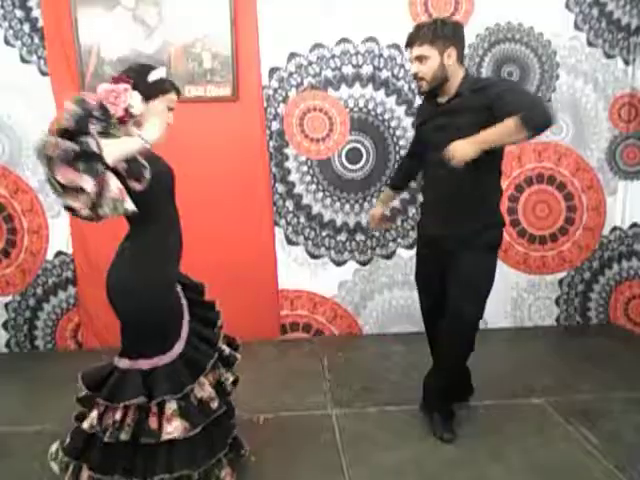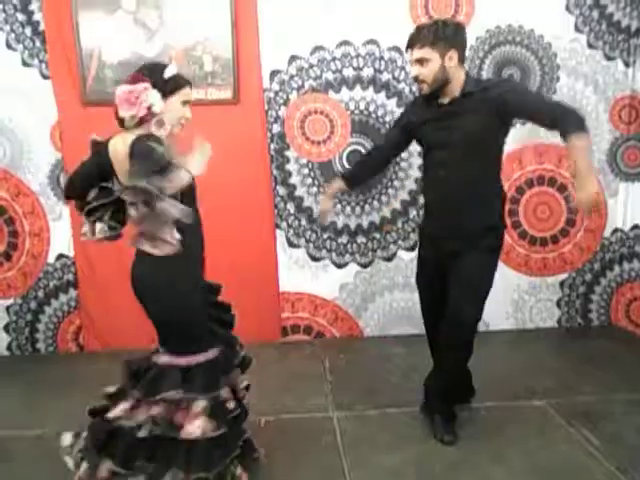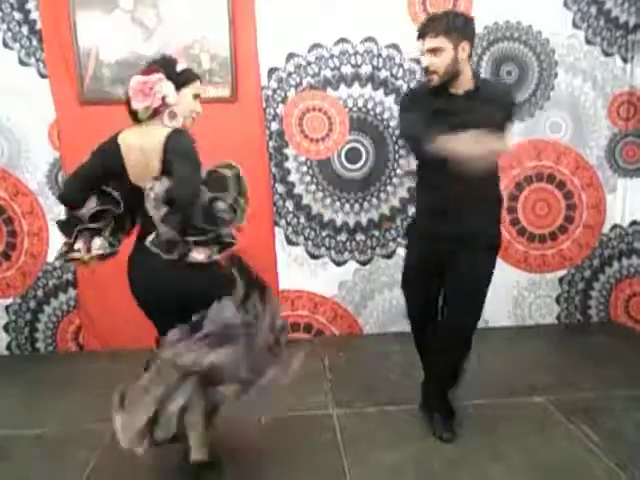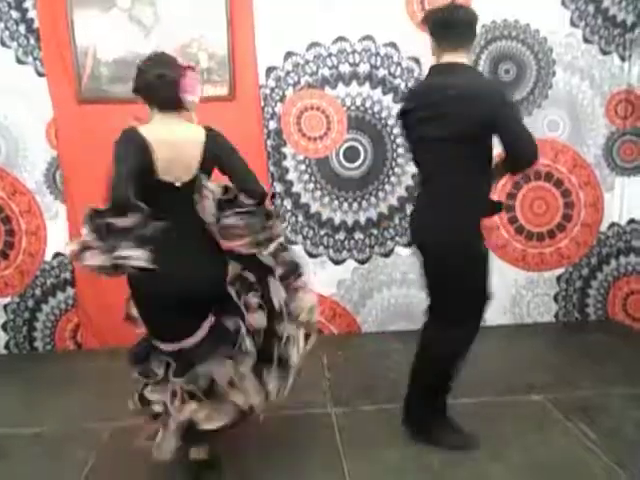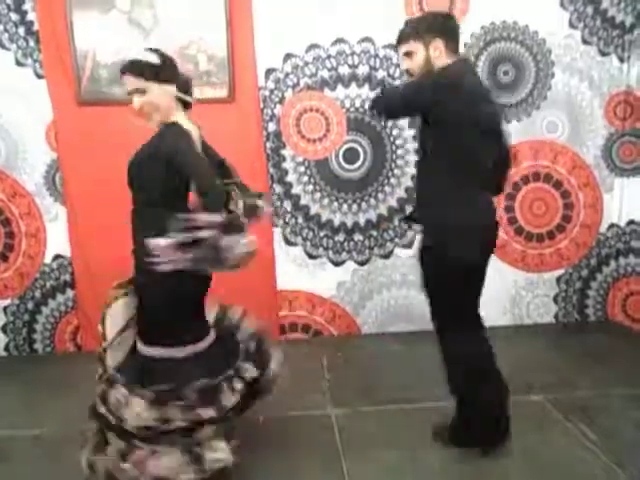
dt=0.2s
person 1, frame 1
left shoulder: (493, 93)
right shoulder: (427, 109)
left elbow: (539, 116)
left wrist: (475, 143)
right wrist: (384, 200)
left hip: (476, 238)
right hip: (432, 234)
left knee: (460, 322)
right knee: (435, 320)
left ankle: (437, 399)
right ankle: (455, 386)
person 1, frame 2
left shoulder: (496, 96)
right shoulder: (419, 111)
left elbow: (567, 119)
right elbow: (381, 153)
left wrist: (584, 175)
right wrist: (336, 188)
left hip: (479, 239)
right hip: (434, 237)
left knee: (460, 323)
right knee: (435, 322)
left ankle: (438, 400)
right ankle: (456, 388)
person 1, frame 3
left shoulder: (497, 97)
right shoulder: (419, 99)
right elbow: (417, 137)
right wrist: (455, 145)
left hip: (479, 235)
right hip: (428, 233)
left knee: (459, 323)
right knee: (421, 313)
left ankle: (437, 398)
right ankle: (436, 393)
person 1, frame 4
left shoulder: (415, 97)
right shoulder: (485, 94)
right elbow: (524, 156)
right wrist: (497, 168)
left hip: (435, 224)
right hip: (453, 228)
left knee: (450, 315)
right knee: (457, 320)
left ankle: (424, 405)
right ankle: (425, 414)
person 1, frame 5
left shoulder: (451, 83)
right shoulder: (479, 96)
left elbow: (385, 104)
right elbow: (499, 166)
left wrist: (406, 93)
left hip: (448, 230)
right hip: (474, 228)
left knee: (456, 328)
right knee: (462, 322)
left ankle: (483, 425)
right ankle: (480, 417)
person 2, frame 1
left shoulder: (125, 145)
right shoulder: (127, 148)
right elbow: (68, 151)
right wrist: (139, 140)
left hip: (154, 275)
right hip: (145, 282)
left knee: (183, 354)
right knee: (155, 367)
person 2, frame 2
left shoulder: (115, 147)
right shoulder: (147, 147)
left elbow: (73, 189)
right elbow: (150, 191)
right wrist: (186, 170)
left hip: (160, 274)
right hip: (173, 279)
left knee: (203, 354)
right knee: (188, 367)
person 2, frame 3
left shoulder: (119, 144)
right shoulder: (178, 140)
left elbow: (70, 193)
right elbow: (189, 199)
right wrist: (224, 197)
left hip: (144, 271)
right hip: (188, 270)
left knee: (182, 343)
left ankle: (198, 447)
person 2, frame 4
left shoulder: (133, 140)
right shoulder: (208, 138)
left elbow: (120, 202)
right elbow: (253, 191)
left wrist: (112, 246)
left hip: (152, 272)
right hip: (203, 265)
left knee: (174, 353)
left ankle: (194, 440)
person 2, frame 5
left shoulder: (173, 135)
right shoulder: (179, 134)
left elbow: (206, 190)
right elbow: (224, 182)
left hip: (168, 268)
right hip: (182, 262)
left knee: (160, 362)
right knee: (190, 349)
